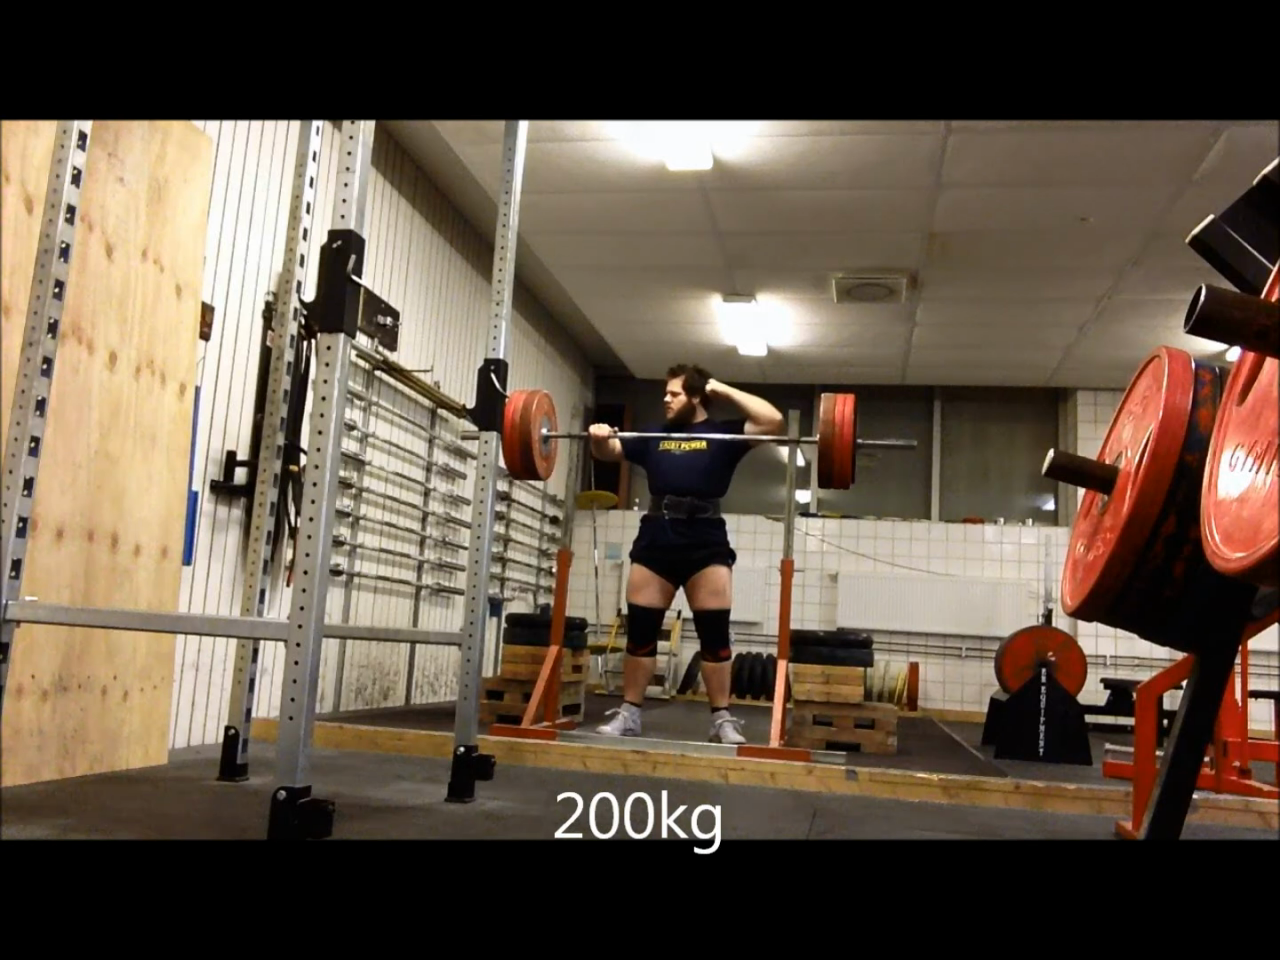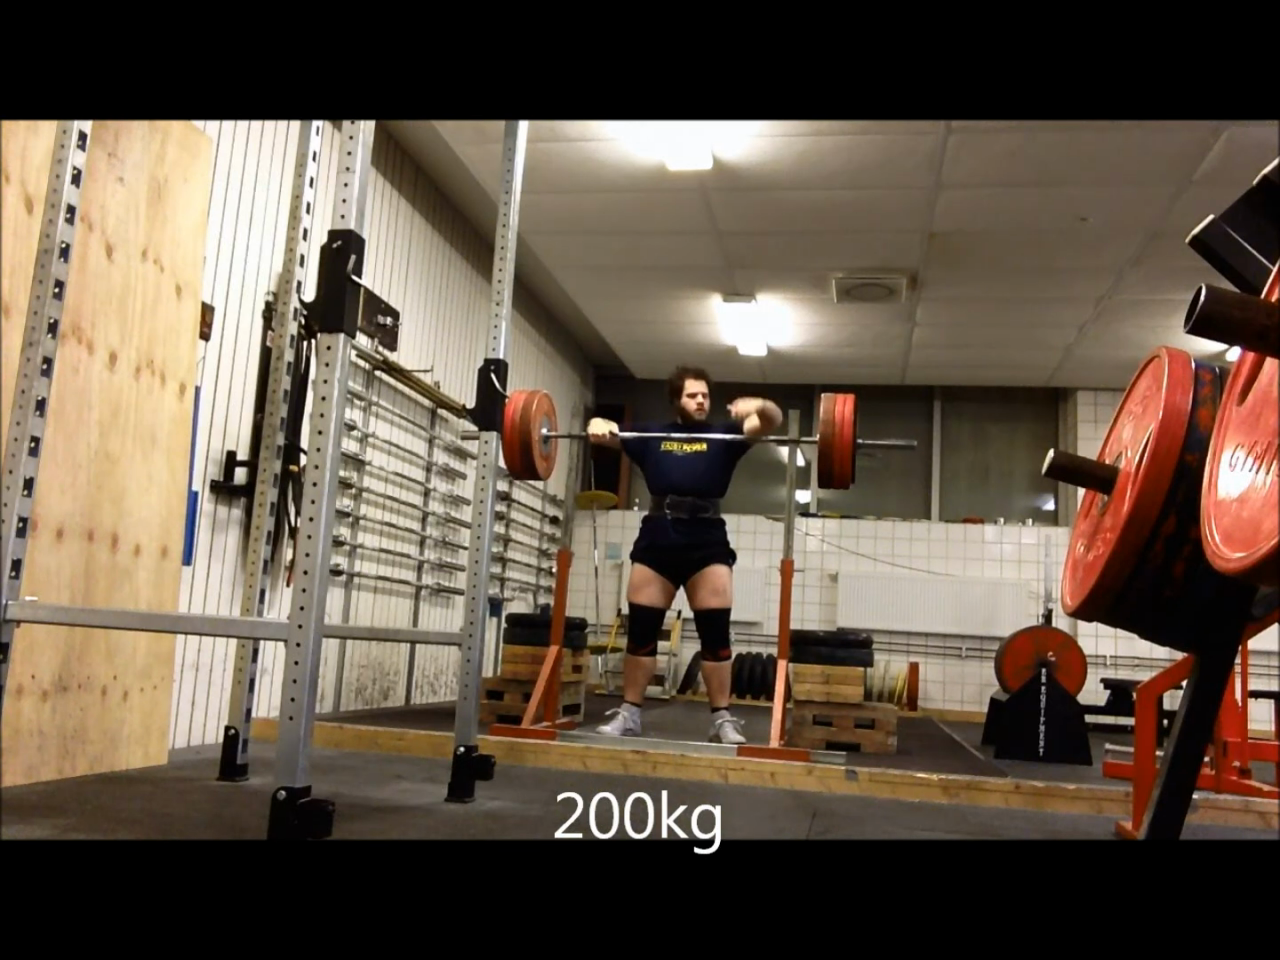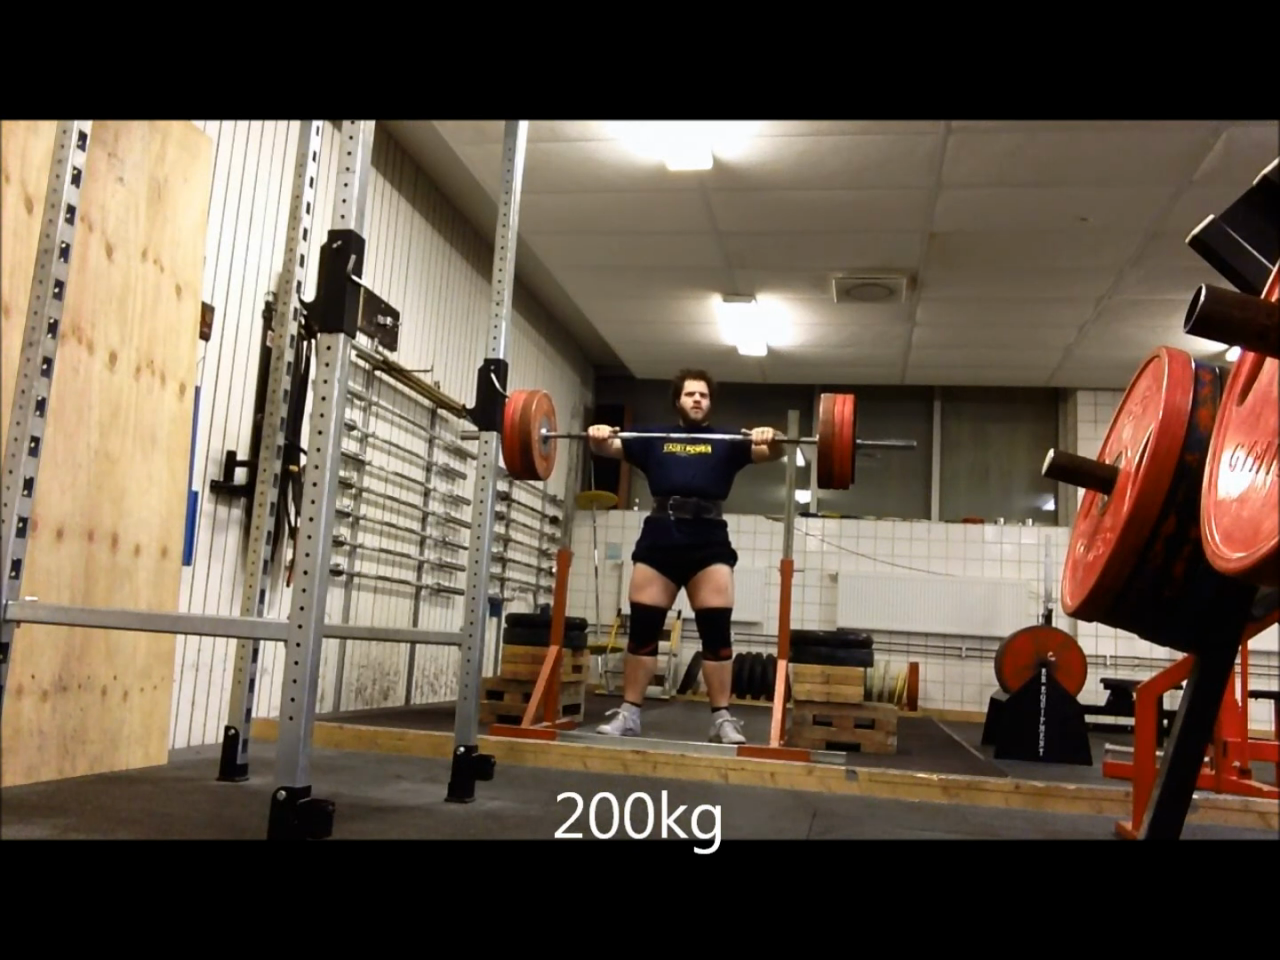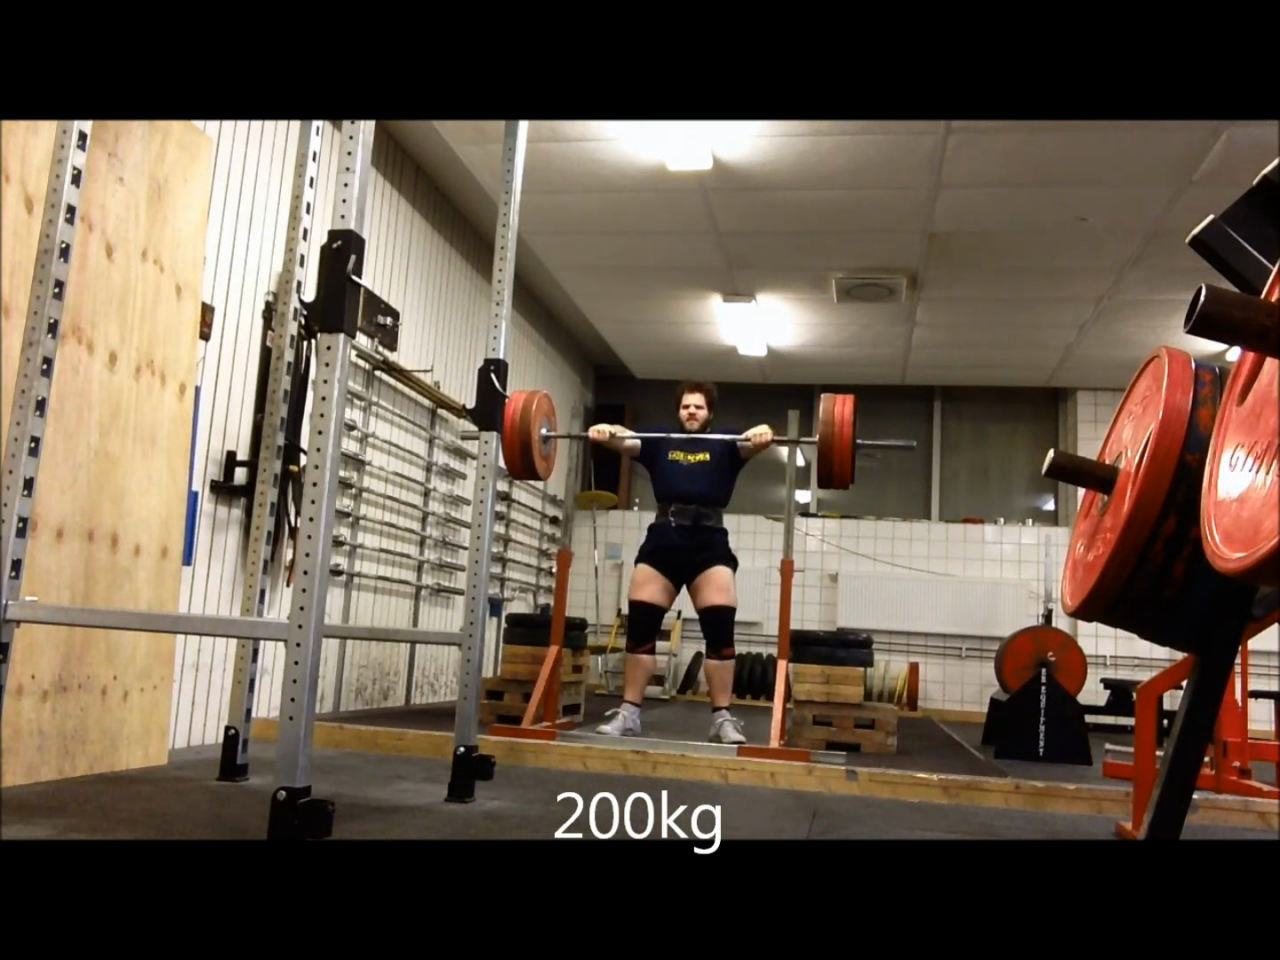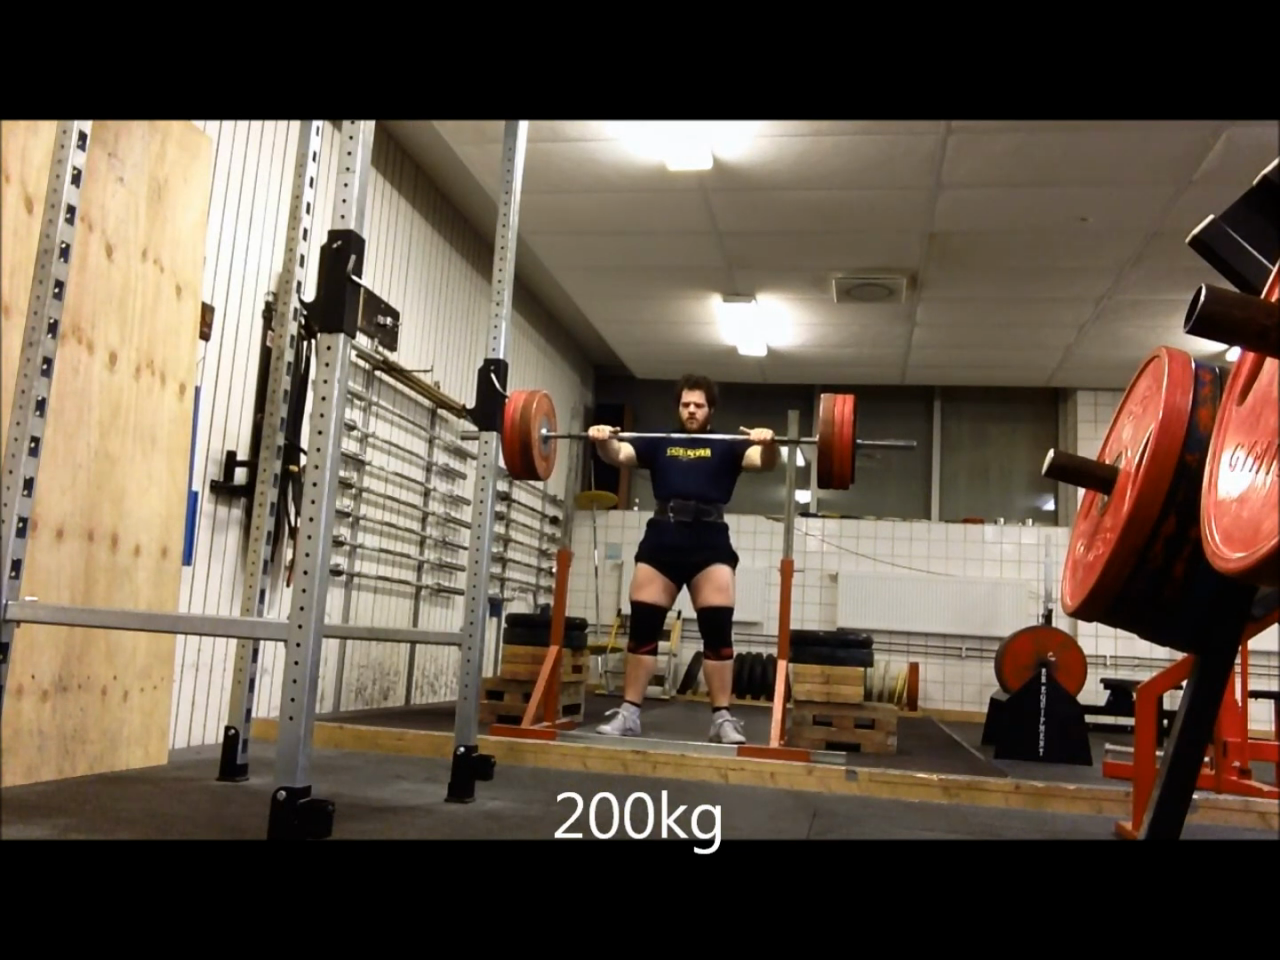
dt=1s
person 1, frame 1
left shoulder: (724, 434)
right shoulder: (653, 437)
left elbow: (774, 421)
right elbow: (607, 451)
left wrist: (725, 391)
right wrist: (598, 437)
left hip: (705, 542)
right hip: (655, 538)
left knee: (714, 632)
right knee: (639, 630)
left ankle: (722, 719)
right ankle: (628, 714)
person 1, frame 2
left shoulder: (723, 436)
right shoulder: (651, 436)
left elbow: (774, 419)
right elbow: (605, 433)
left wrist: (757, 407)
right wrist: (598, 425)
left hip: (706, 542)
right hip: (656, 538)
left knee: (715, 632)
right knee: (641, 630)
left ankle: (722, 719)
right ankle: (629, 714)
person 1, frame 3
left shoulder: (727, 442)
right shoulder: (654, 439)
left elbow: (775, 451)
right elbow: (607, 447)
left wrist: (771, 436)
right wrist: (598, 435)
left hip: (708, 541)
right hip: (659, 537)
left knee: (716, 631)
right knee: (642, 628)
left ankle: (722, 718)
right ankle: (629, 713)
person 1, frame 4
left shoulder: (724, 446)
right shoulder: (659, 443)
left elbow: (752, 444)
right elbow: (624, 439)
left wrist: (763, 435)
right wrist: (604, 433)
left hip: (709, 543)
right hip: (662, 541)
left knee: (720, 629)
right knee: (640, 625)
left ankle: (722, 718)
right ankle: (629, 713)
person 1, frame 5
left shoulder: (727, 445)
right shoulder: (659, 443)
left elbow: (765, 461)
right elbow: (618, 456)
left wrist: (767, 443)
right wrist: (603, 439)
left hip: (709, 540)
right hip: (661, 538)
left knee: (717, 630)
right knee: (642, 627)
left ankle: (722, 718)
right ankle: (629, 713)
